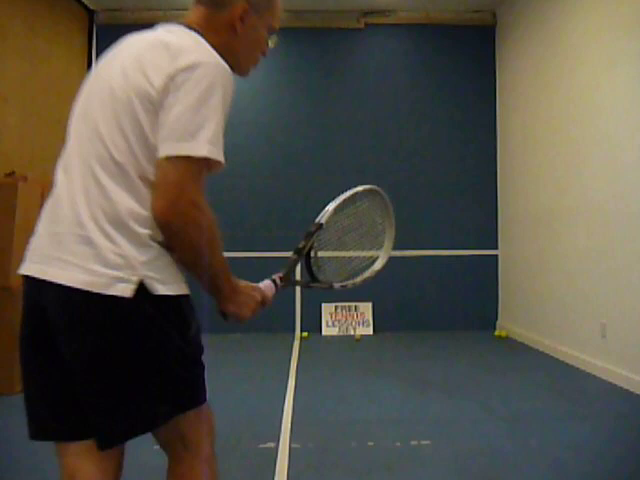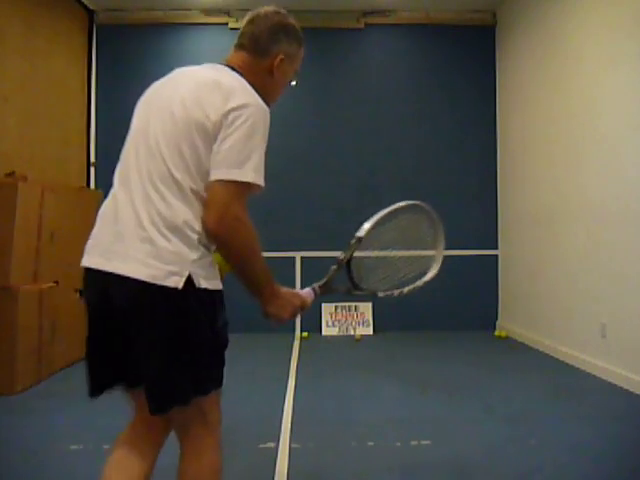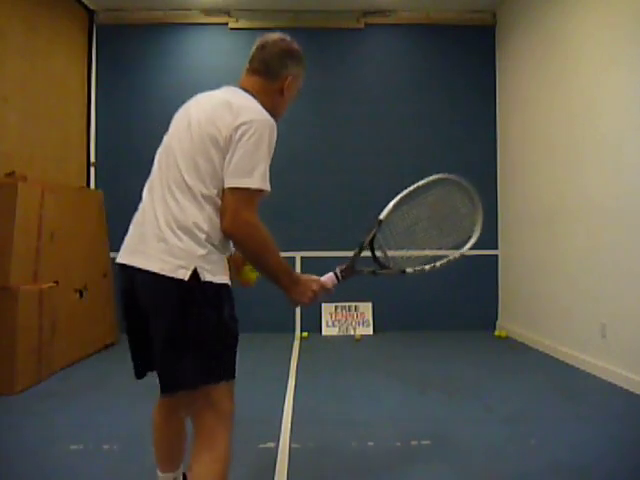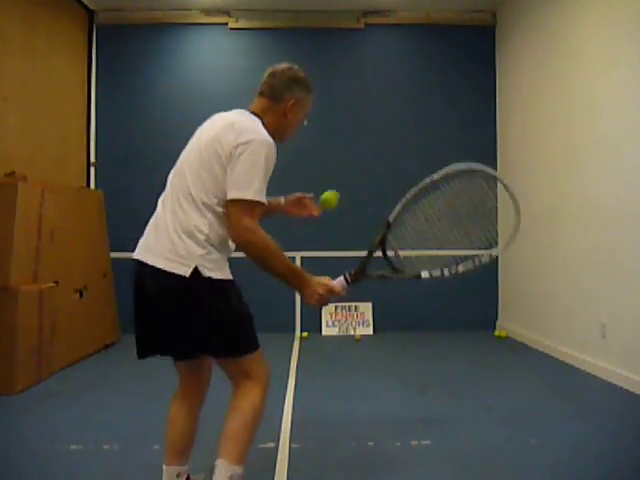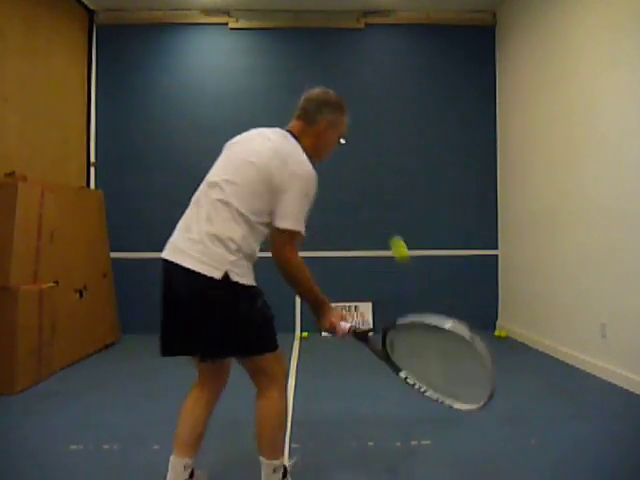
dt=0.3s
person 1, frame 1
left shoulder: (129, 50)
right shoulder: (203, 67)
right elbow: (175, 205)
right wrist: (227, 288)
left hip: (50, 274)
right hip: (121, 288)
person 1, frame 2
left shoulder: (169, 82)
right shoulder: (246, 104)
right elbow: (223, 220)
right wrist: (269, 294)
left hip: (106, 266)
right hip: (168, 281)
left knee: (151, 422)
right knee: (200, 430)
person 1, frame 3
left shoulder: (199, 104)
right shoulder: (256, 121)
right elbow: (239, 222)
left wrist: (226, 253)
right wrist: (292, 283)
left hip: (139, 262)
right hip: (185, 275)
left knee: (179, 390)
right knee: (214, 419)
person 1, frame 4
left shoulder: (223, 122)
right shoulder: (256, 140)
right elbow: (242, 230)
left wrist: (277, 204)
right wrist: (303, 282)
left hip: (154, 263)
right hip: (191, 272)
left knee: (194, 380)
right knee: (253, 378)
person 1, frame 5
left shoulder: (251, 137)
right shoulder: (300, 171)
right elbow: (284, 256)
right wrist: (322, 309)
left hip: (178, 261)
right hip: (216, 273)
left knee: (210, 377)
right knee: (271, 377)
